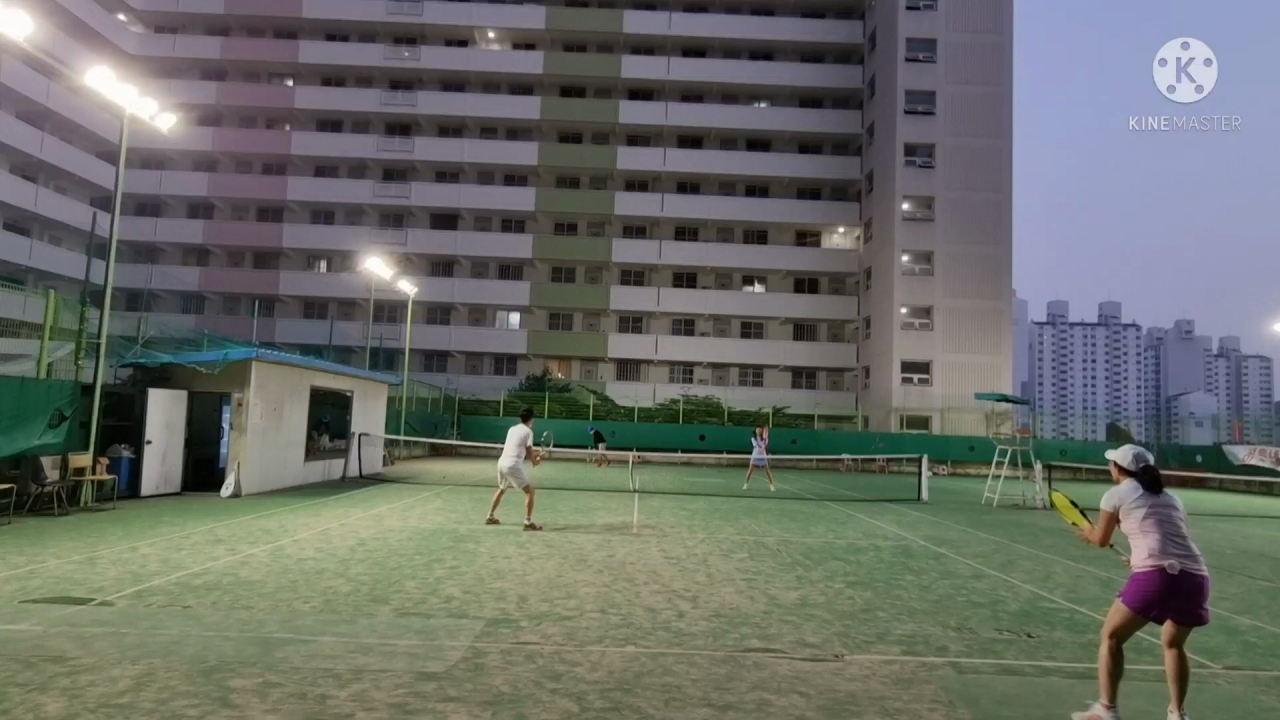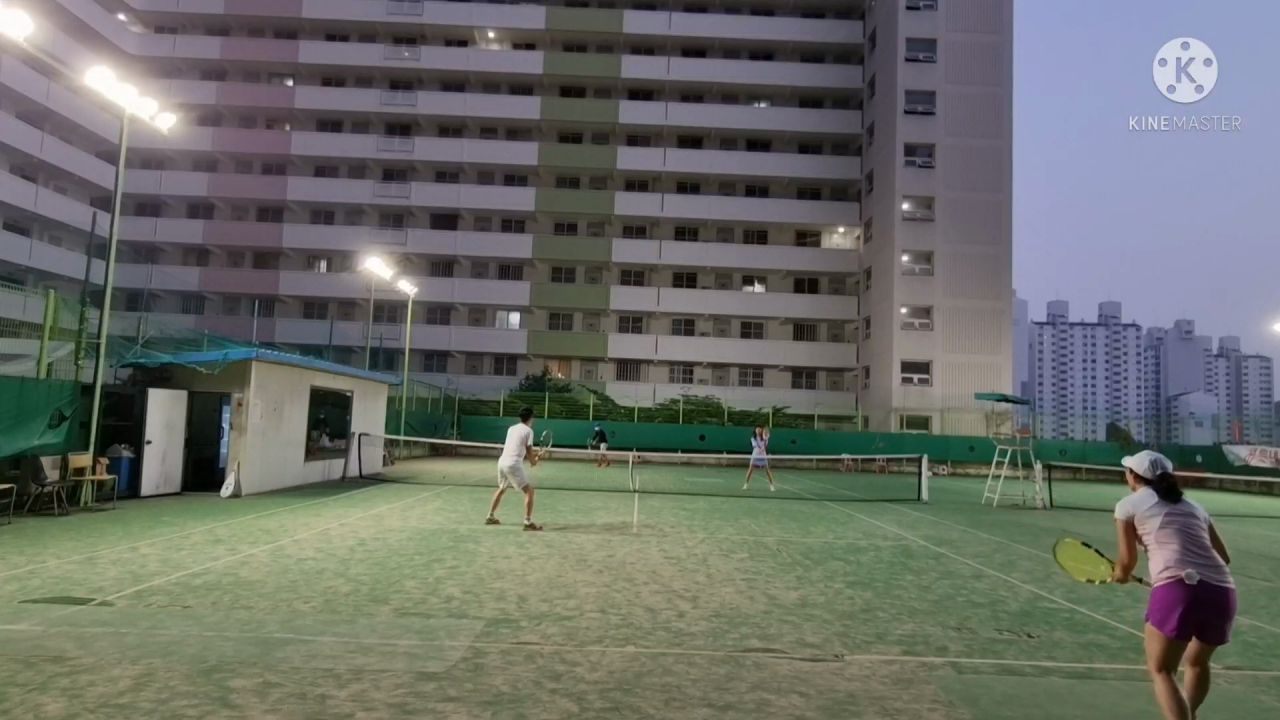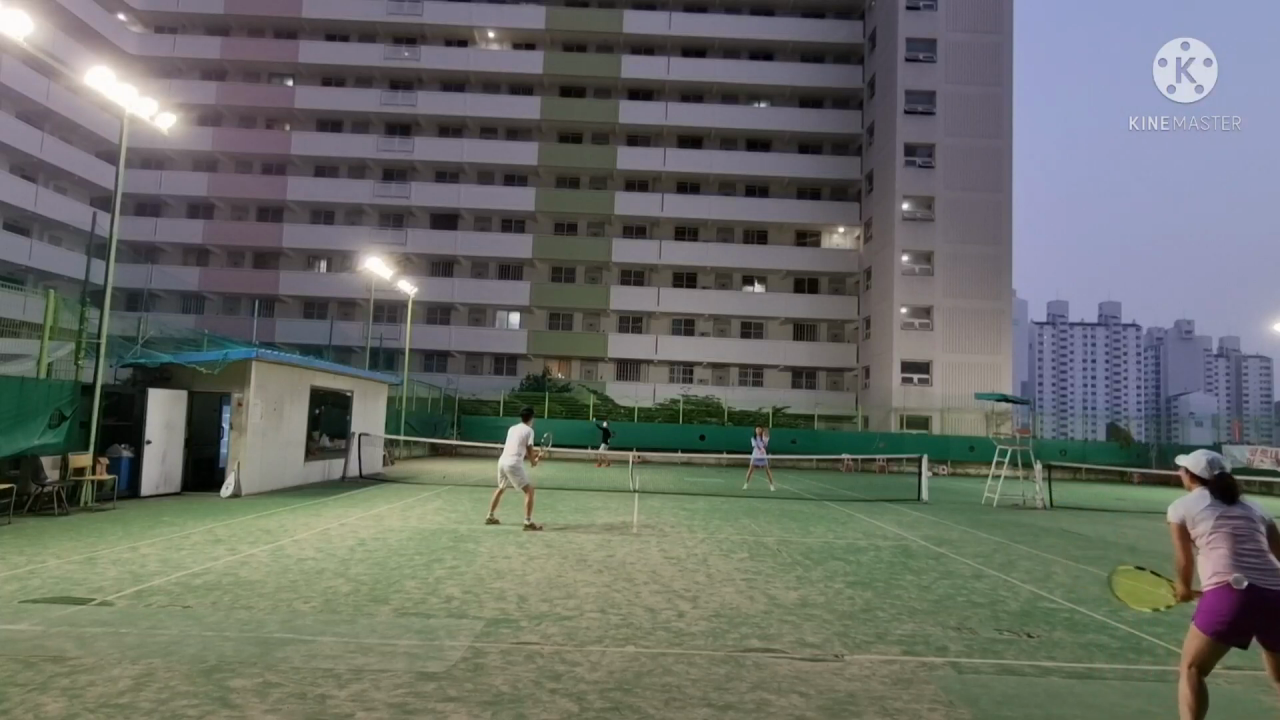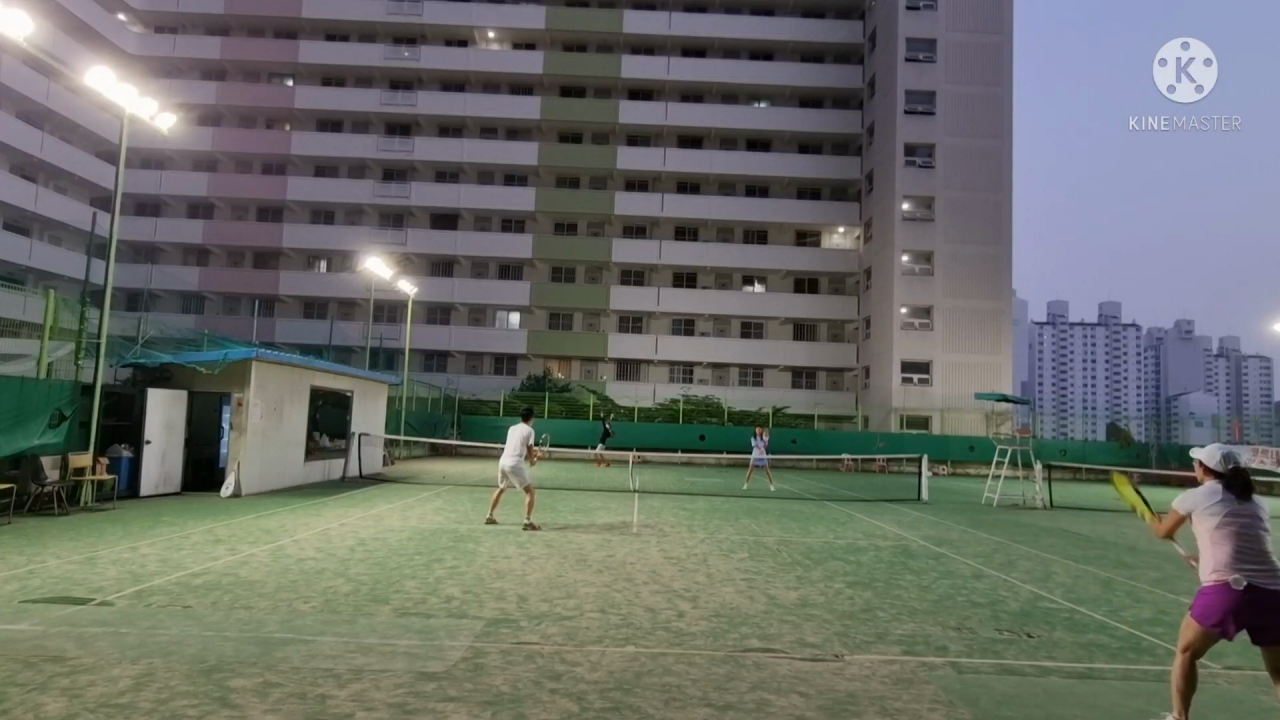
dt=0.5s
person 1, frame 1
left shoulder: (1116, 495)
right shoulder: (1171, 498)
left elbow: (1100, 539)
left wrist: (1083, 531)
left hip: (1156, 578)
right hip: (1196, 579)
left knee: (1111, 637)
right knee: (1173, 644)
person 1, frame 2
left shoulder: (1129, 505)
right shoulder: (1193, 507)
left elbow: (1128, 561)
right elbow: (1223, 556)
left wrist: (1120, 574)
left hip: (1176, 591)
right hip: (1223, 593)
left knee: (1161, 670)
right knee: (1197, 661)
person 1, frame 3
left shoulder: (1181, 507)
right shoulder: (1252, 507)
left elbow: (1185, 562)
left wrist: (1183, 588)
left hip: (1228, 595)
left knee: (1191, 671)
person 1, frame 4
left shoulder: (1194, 497)
right shoulder: (1256, 503)
left elbow: (1162, 531)
left wrist: (1152, 520)
left hip: (1225, 591)
left knee: (1185, 652)
